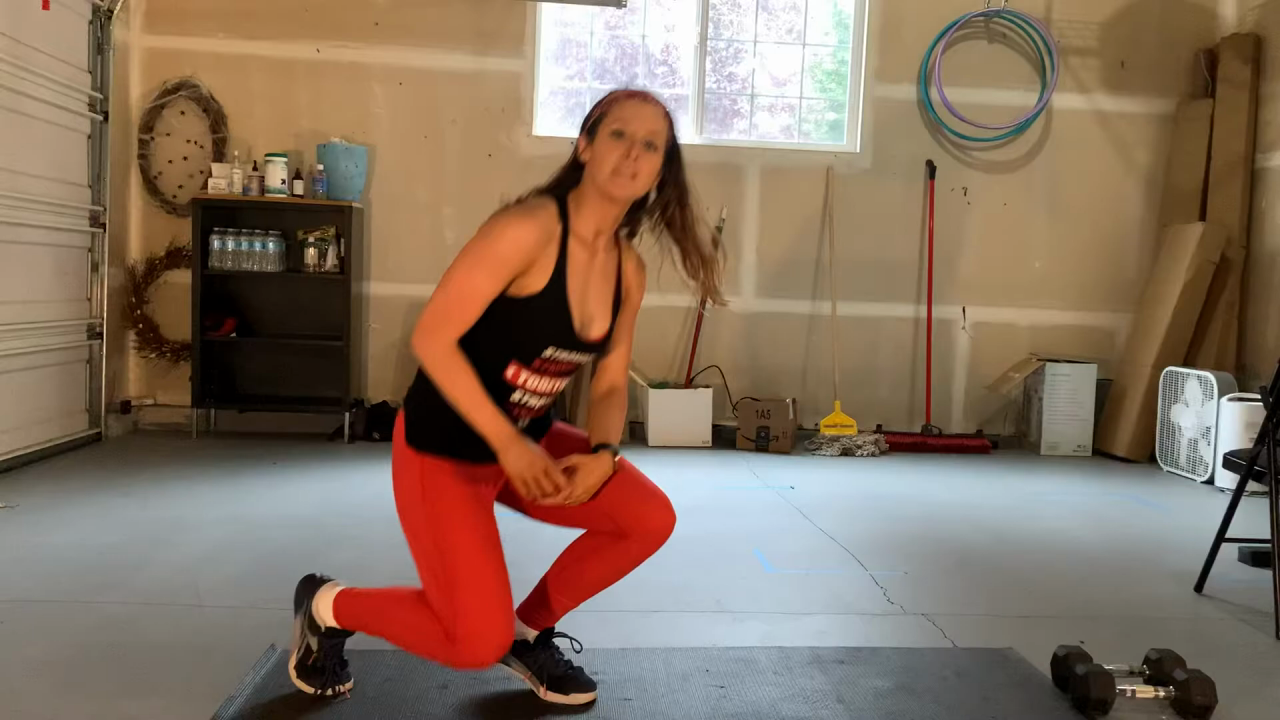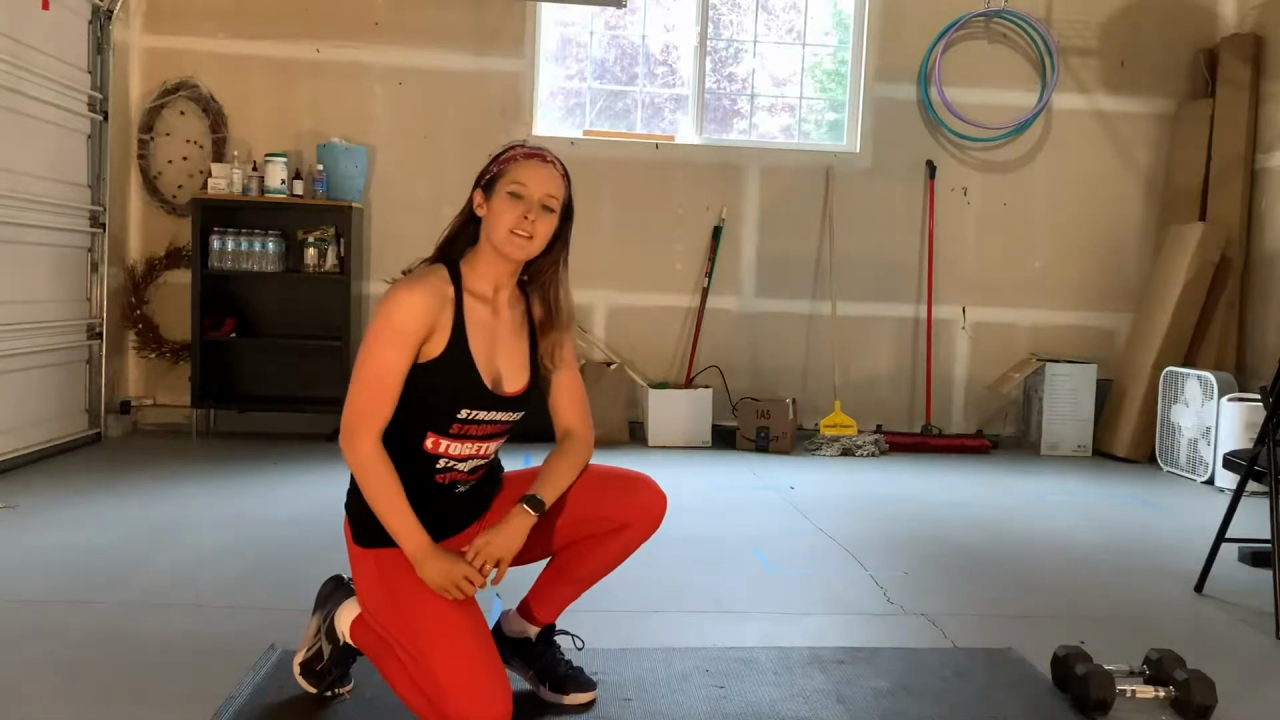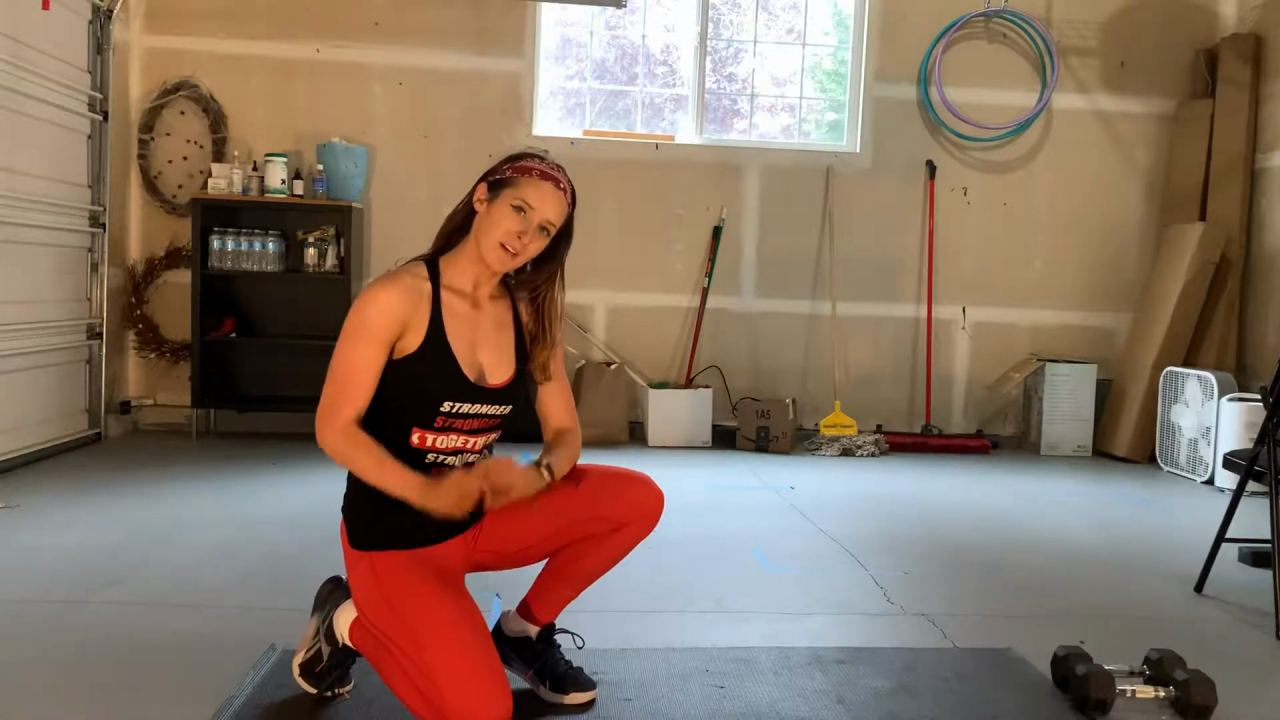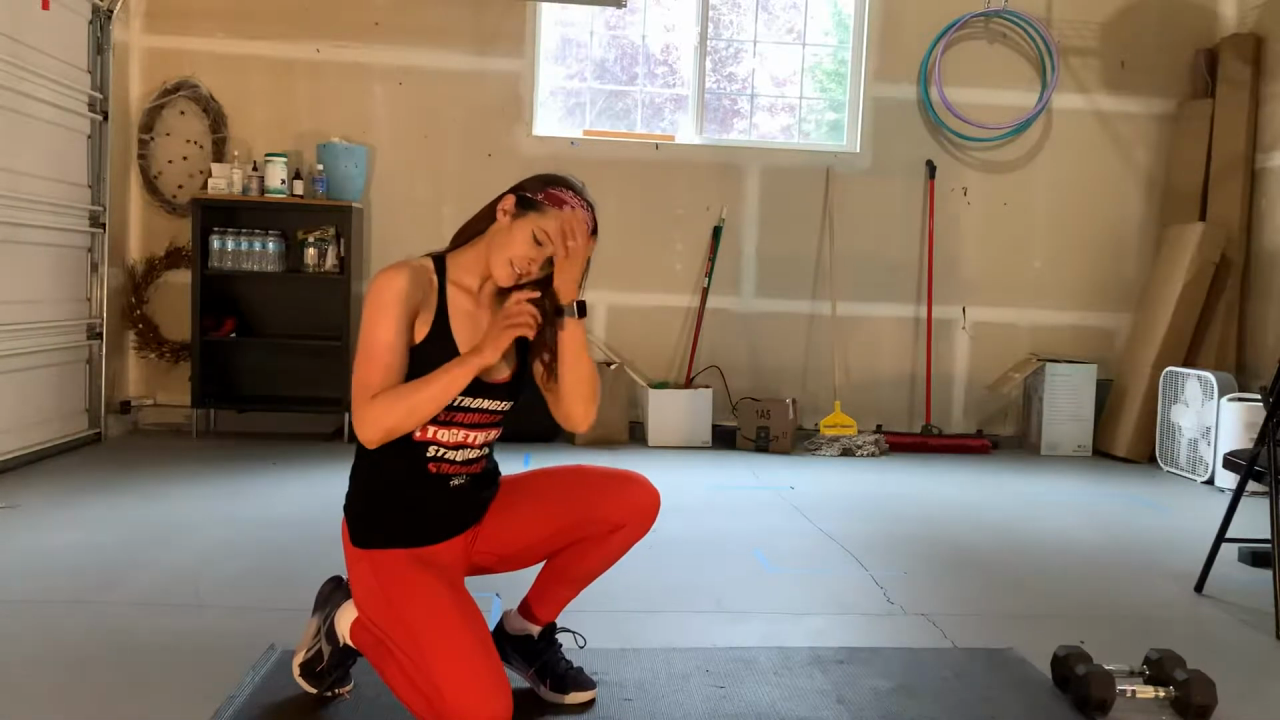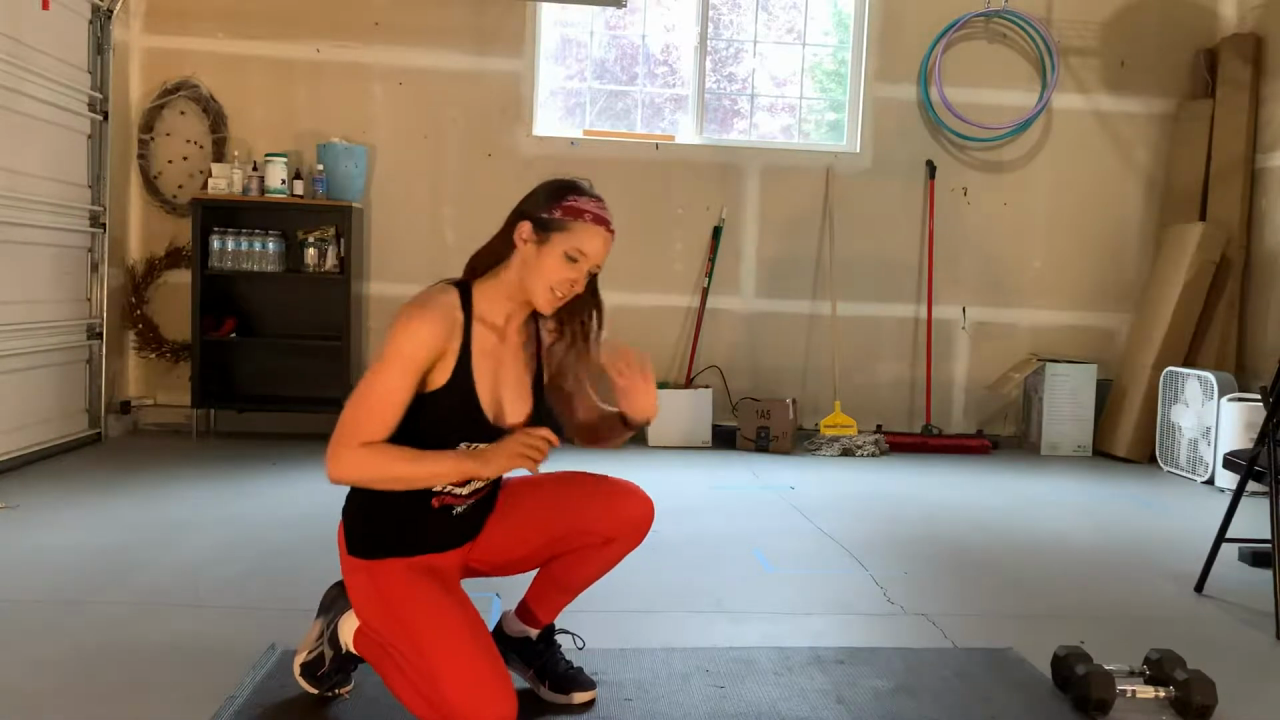
dt=0.7s
person 1, frame 1
left shoulder: (628, 269)
right shoulder: (528, 229)
left elbow: (610, 385)
right elbow: (431, 338)
left wrist: (604, 459)
right wrist: (505, 445)
left hip: (529, 443)
right hip: (442, 447)
left knee: (651, 518)
right knee: (476, 643)
left ankle: (529, 628)
right ankle: (330, 608)
person 1, frame 2
left shoulder: (543, 314)
right shoulder: (422, 298)
left elbow: (576, 434)
right elbow: (358, 437)
left wrist: (521, 520)
right wrist: (423, 553)
left hip: (485, 509)
right hip: (399, 529)
left knee: (641, 502)
left ankle: (524, 630)
right ankle: (350, 619)
person 1, frame 3
left shoulder: (530, 312)
right shoulder: (397, 296)
left elbow: (570, 437)
right elbow: (334, 429)
left wrist: (537, 475)
right wrist: (425, 493)
left hip: (482, 513)
right hip: (394, 532)
left knee: (637, 501)
left ankle: (524, 631)
right ankle: (349, 623)
person 1, frame 4
left shoulder: (527, 310)
right shoulder: (405, 285)
left elbow: (578, 416)
right elbow: (371, 426)
left wrist: (568, 300)
right wrist: (479, 353)
left hip: (480, 512)
right hip: (395, 535)
left knee: (633, 500)
left ankle: (525, 631)
right ankle: (350, 624)
person 1, frame 5
left shoulder: (547, 334)
right shoulder: (432, 323)
left elbow: (582, 423)
right elbow: (344, 460)
left wrist: (630, 417)
right wrist: (481, 460)
left hip: (478, 522)
right hip: (393, 546)
left knee: (628, 510)
left ankle: (523, 634)
right ankle: (350, 632)
